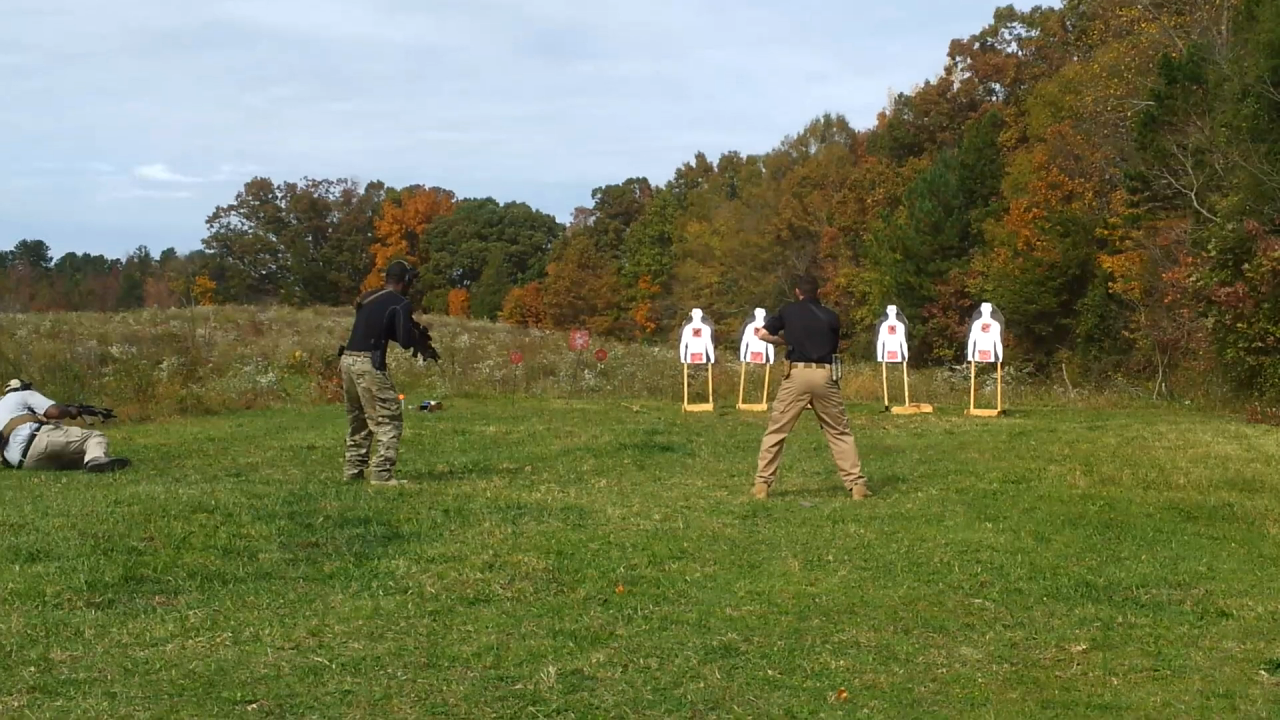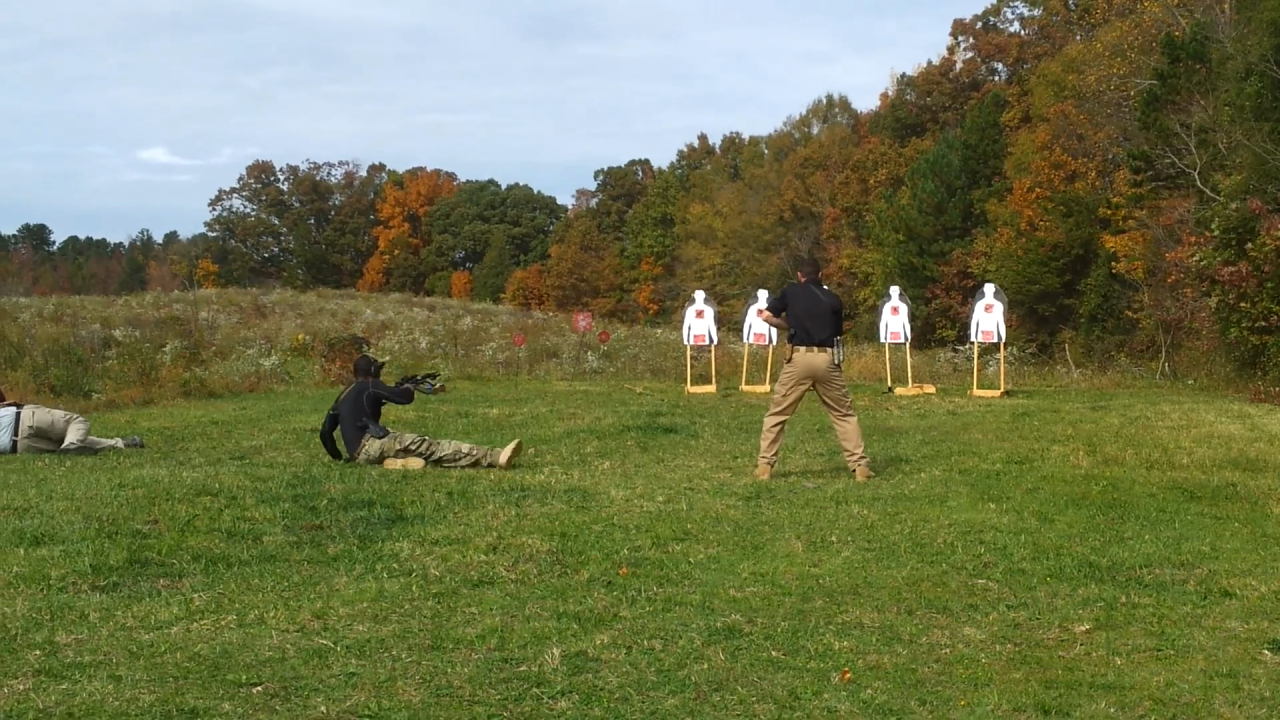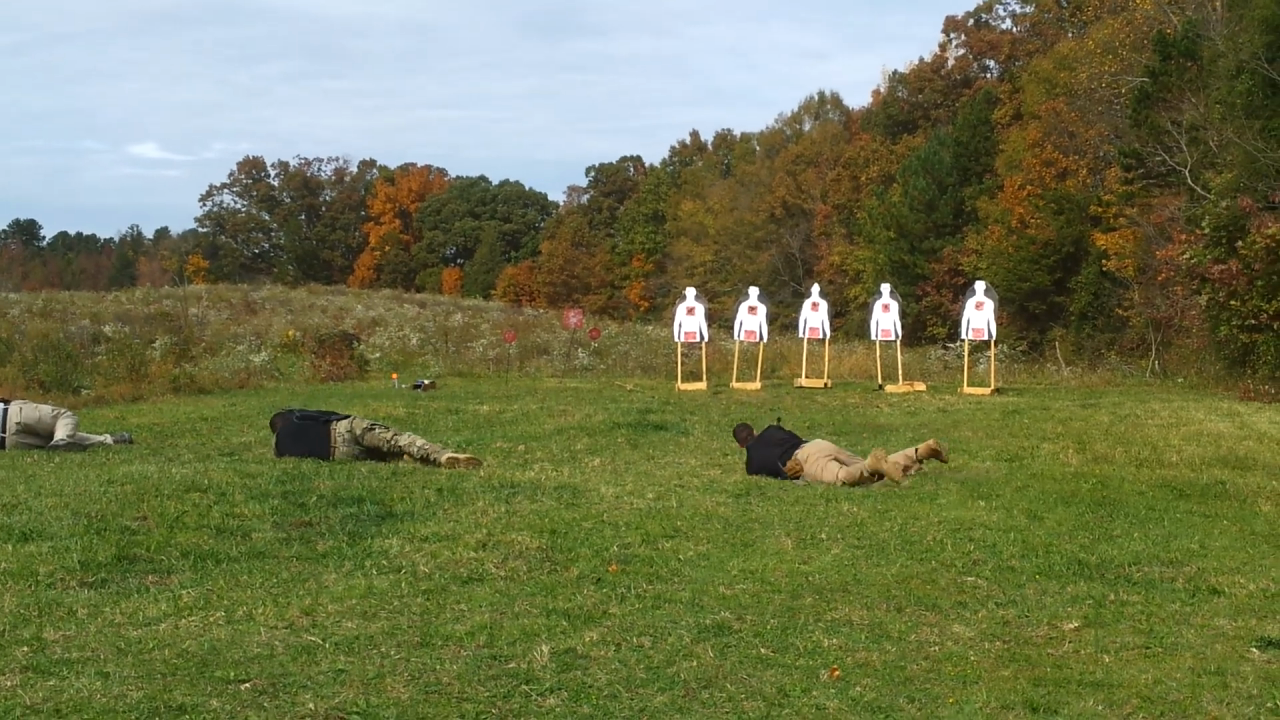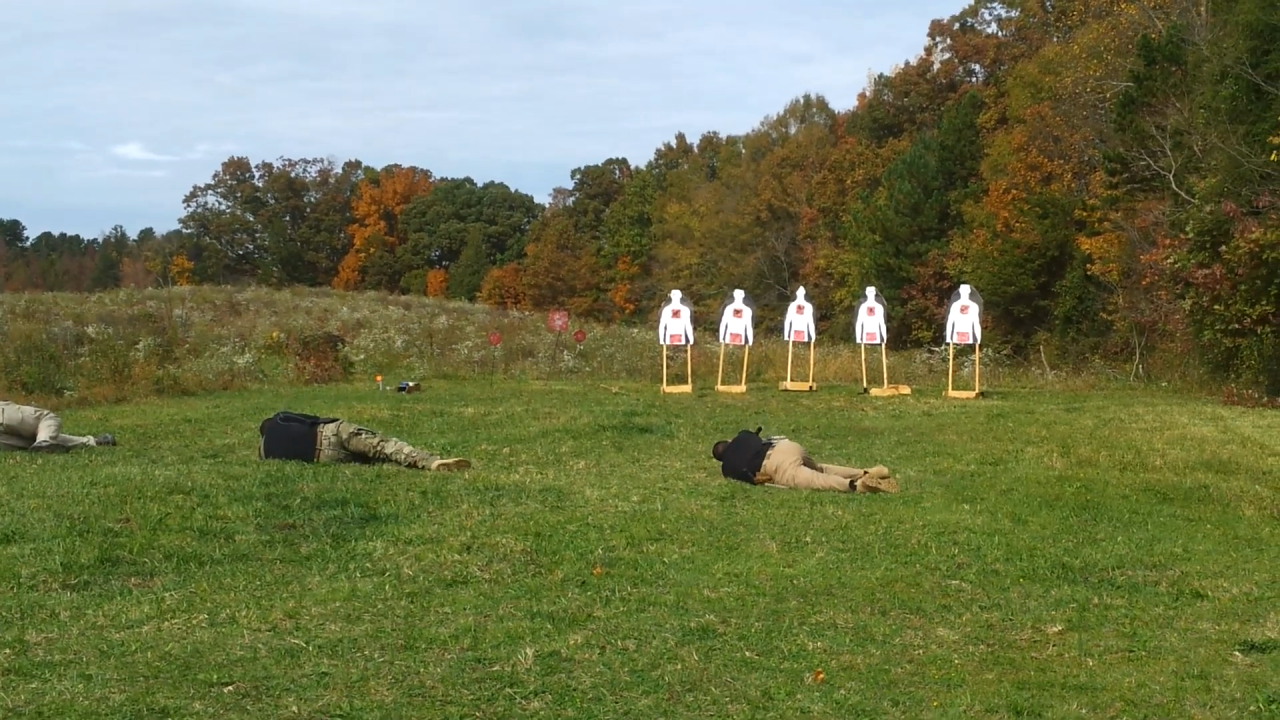
dt=0.7s
person 1, frame 1
left shoulder: (367, 298)
right shoulder: (401, 304)
right elbow: (405, 341)
left wrist: (409, 333)
right wrist: (415, 334)
left hip: (347, 360)
right hip: (367, 364)
left knee: (357, 422)
right knee: (388, 421)
left ankle: (353, 472)
right ankle: (379, 473)
person 1, frame 2
left shoulder: (341, 399)
right shoulder: (370, 387)
left elbow: (325, 433)
right elbow: (404, 397)
left wrist: (338, 456)
right wrist: (408, 388)
left hip: (361, 456)
right hip: (375, 444)
right knee: (437, 448)
left ankle: (394, 462)
person 1, frame 3
left shoulder: (278, 448)
right shoulder: (294, 418)
right elbow: (330, 415)
left hip: (338, 454)
right hip: (344, 430)
left knee: (390, 454)
right knee: (398, 439)
right ankle: (442, 455)
person 1, frame 4
left shoulder: (265, 450)
right shoulder: (281, 420)
right elbow: (314, 420)
left hip: (321, 457)
right hip: (329, 432)
right knee: (382, 446)
right ankle: (431, 462)
person 2, frame 1
left shoulder: (788, 310)
right shoulder: (831, 317)
left elbow: (763, 334)
right elbow: (834, 348)
left hip: (797, 375)
right hip: (825, 376)
left knee: (776, 431)
right knee: (840, 433)
left ankle: (762, 484)
right ankle: (857, 484)
person 2, frame 2
left shoulder: (790, 292)
right shoulder: (833, 299)
left elbow: (767, 316)
right elbow: (838, 332)
left hip: (798, 358)
right hip: (826, 360)
left knee: (776, 414)
right knee: (844, 415)
left ankle: (764, 465)
right ankle: (860, 465)
person 2, frame 3
left shoulder: (751, 462)
right shoulder: (771, 430)
left hip: (806, 461)
right hip: (821, 445)
left knee: (842, 477)
right knee: (861, 465)
left ankle: (875, 464)
right ankle: (922, 451)
person 2, frame 4
left shoulder: (727, 467)
right shoulder: (743, 436)
left wrist: (756, 476)
left hip: (775, 463)
right hip: (789, 446)
left knee: (817, 481)
right knee: (820, 469)
left ankle: (858, 485)
right ankle: (866, 474)
